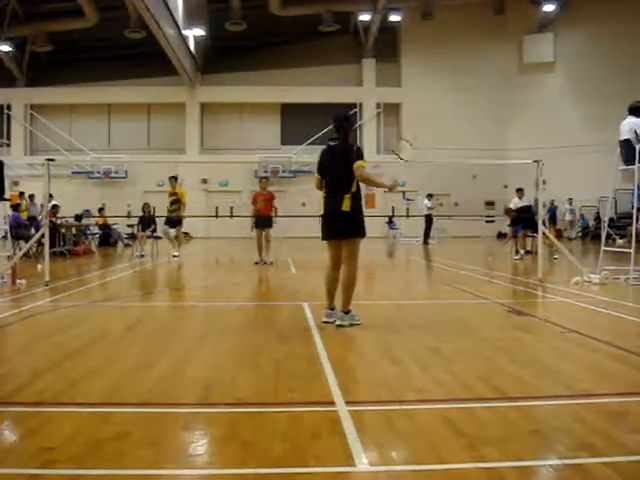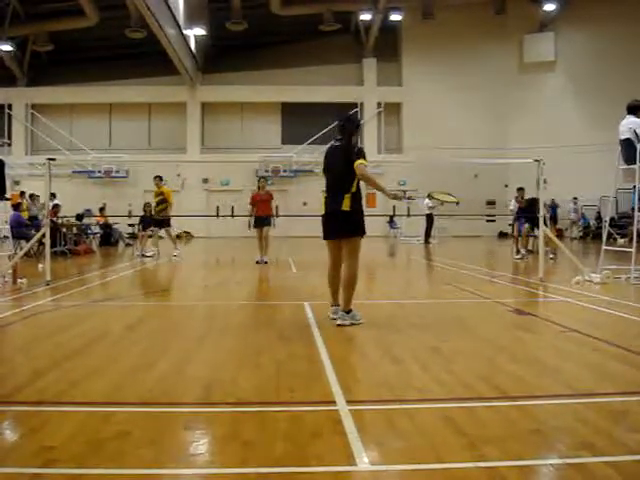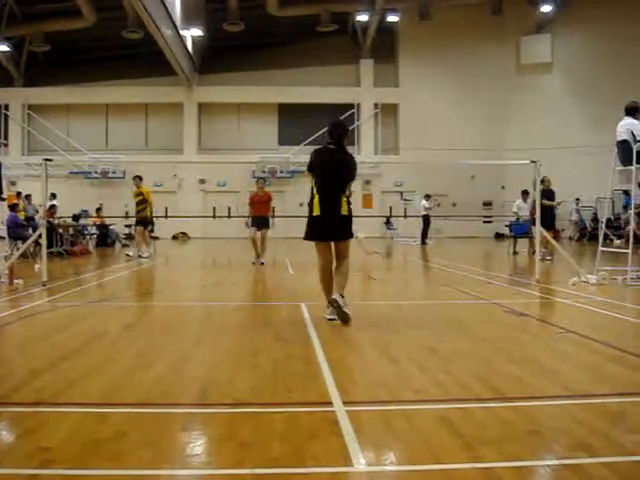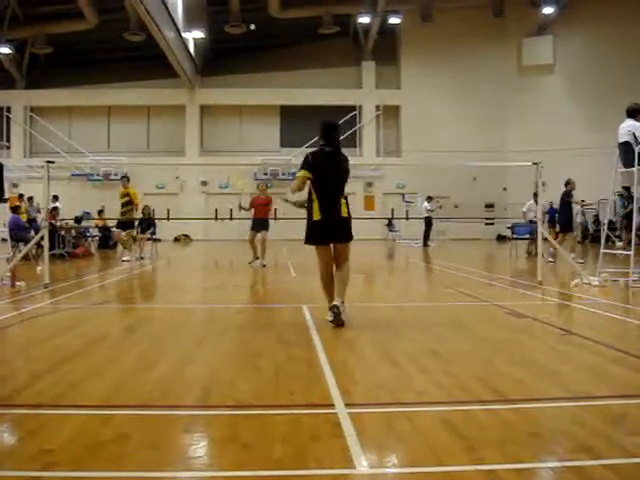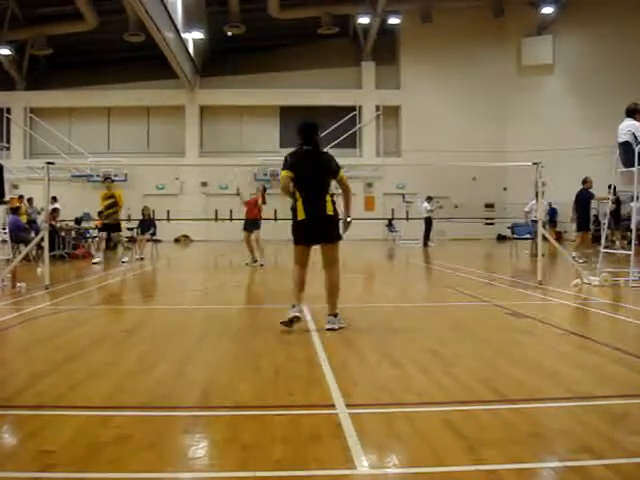
dt=0.4s
person 1, frame 1
left shoulder: (325, 152)
right shoulder: (353, 150)
left elbow: (319, 185)
right elbow: (361, 175)
right wrist: (387, 185)
left hip: (329, 210)
right hip: (348, 209)
left knee: (334, 262)
right knee: (349, 262)
left ankle: (329, 310)
right ankle: (344, 313)
person 1, frame 2
left shoulder: (330, 151)
right shoulder: (355, 150)
right elbow: (362, 173)
right wrist: (387, 192)
left hip: (329, 209)
right hip: (348, 208)
left knee: (334, 261)
right knee: (350, 261)
left ankle: (335, 307)
right ankle: (345, 312)
person 1, frame 3
left shoulder: (317, 154)
right shoulder: (349, 160)
left hip: (319, 211)
right hip: (341, 211)
left knee: (325, 261)
right knee: (342, 259)
left ankle: (331, 305)
right ankle: (338, 296)
person 1, frame 4
left shoulder: (312, 157)
right shoulder: (343, 159)
left elbow: (298, 185)
left wrist: (292, 189)
left hip: (318, 215)
right hip: (340, 214)
left knee: (325, 264)
right knee: (342, 263)
left ankle: (332, 306)
right ankle: (338, 302)
person 1, frame 5
left shoulder: (292, 158)
right shoulder: (327, 158)
left elbow: (284, 186)
right elbow: (346, 187)
left wrist: (295, 197)
right wrist: (347, 214)
left hip: (303, 215)
right hip: (327, 213)
left knee: (300, 265)
right knee: (331, 266)
left ankle: (296, 308)
right ankle: (332, 316)
